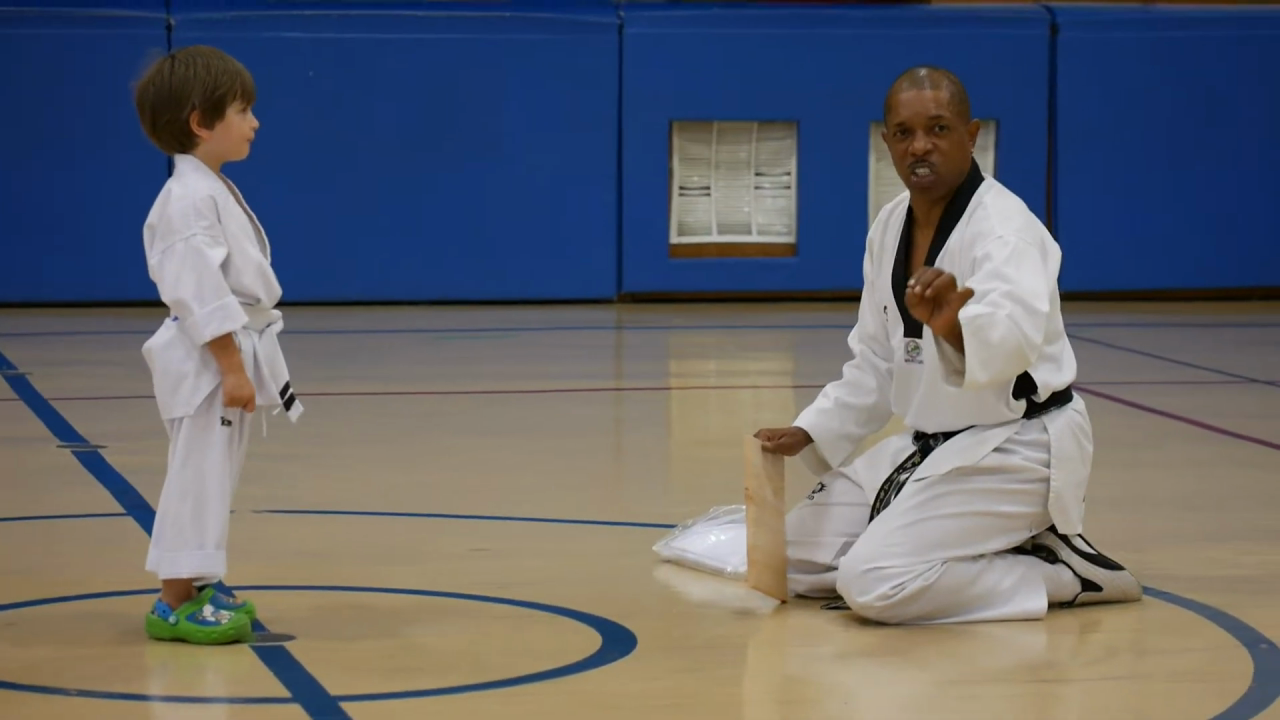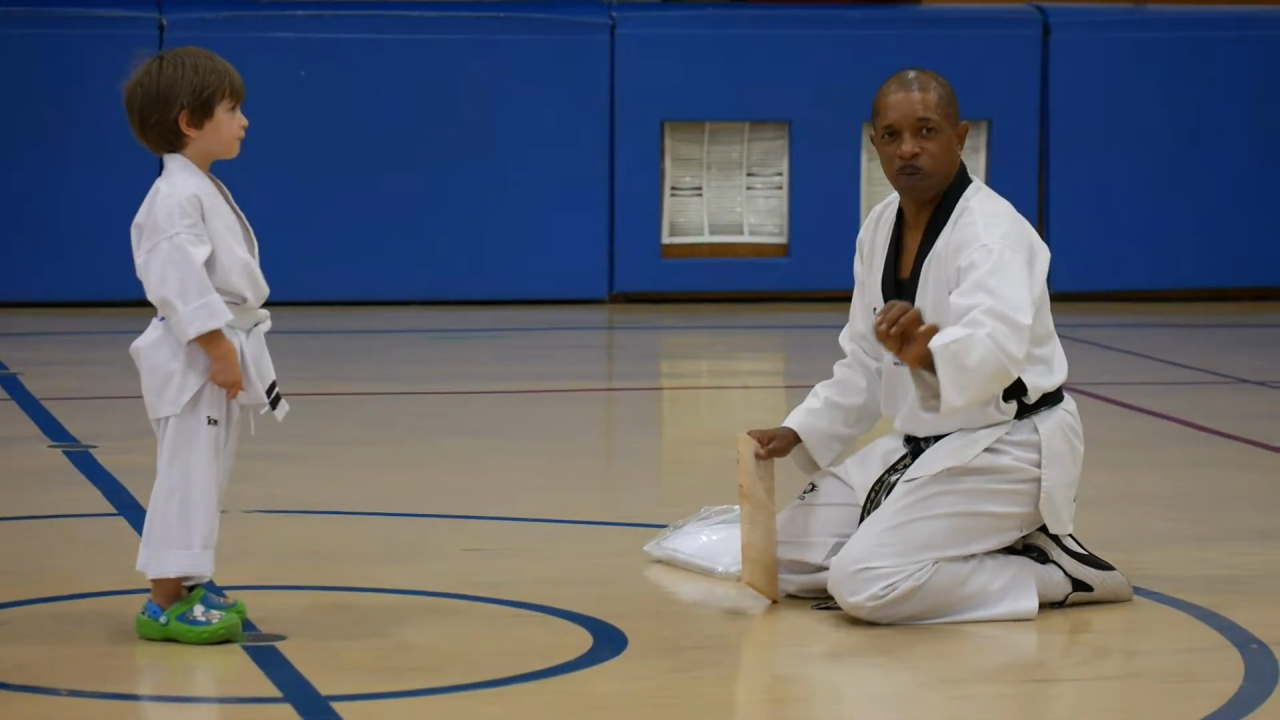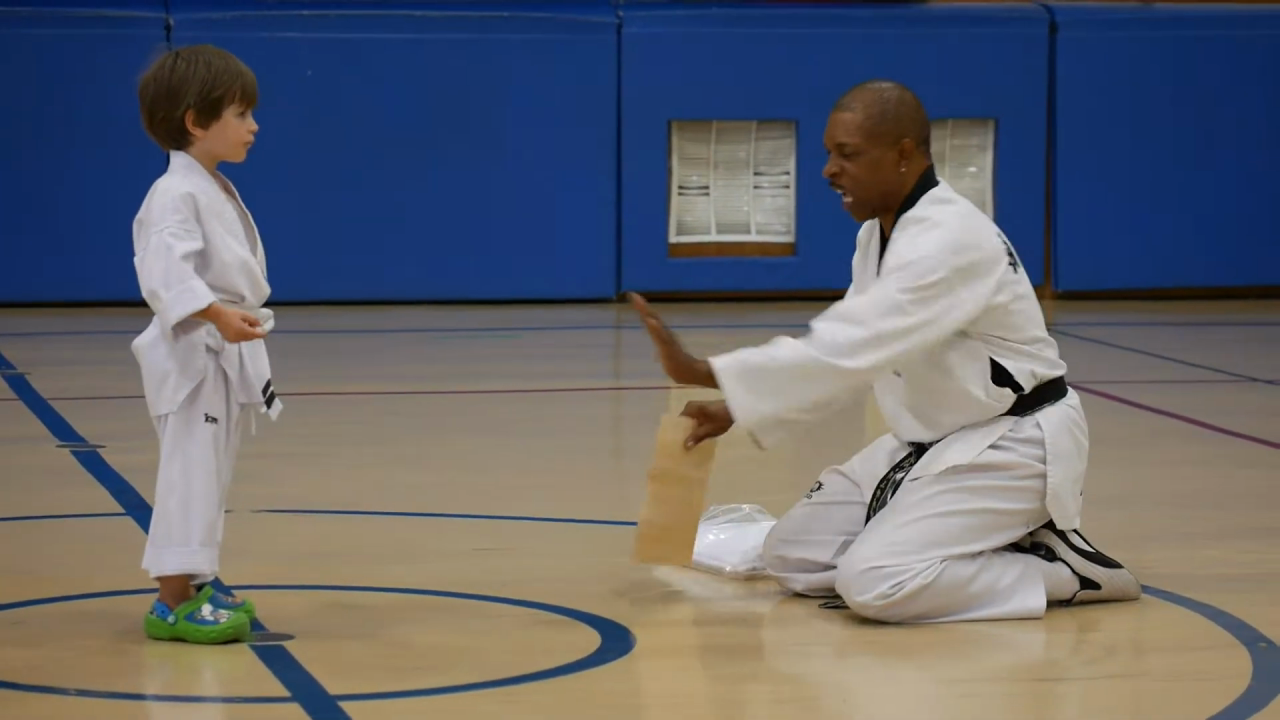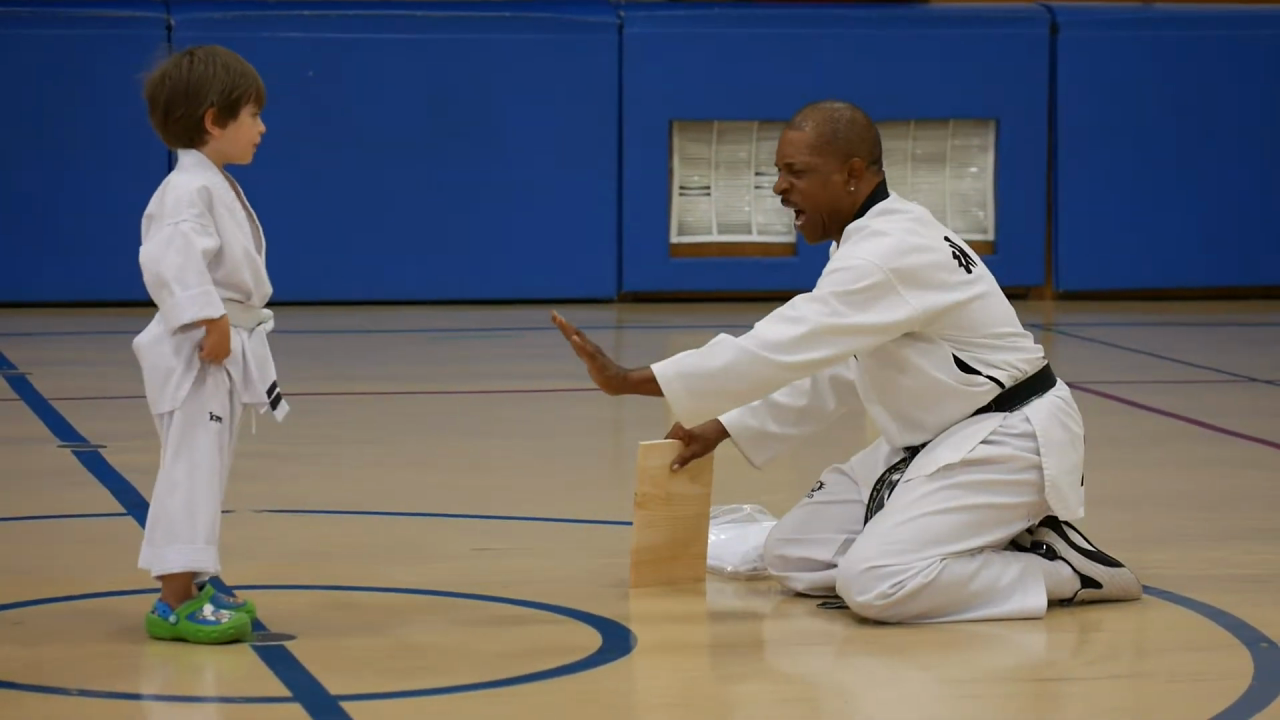
dt=0.7s
person 1, frame 1
left shoulder: (215, 190)
right shoulder: (190, 198)
right elbow: (200, 294)
right wrist: (232, 368)
left hip: (231, 358)
right hip: (208, 360)
left knee: (214, 476)
right knee: (197, 476)
left ankle: (199, 587)
right ankle: (175, 603)
person 1, frame 2
left shoulder: (205, 190)
right shoulder: (178, 197)
right elbow: (182, 287)
left wrist: (230, 352)
right wrist: (221, 353)
left hip: (219, 354)
right hip: (195, 358)
left knee: (206, 474)
right knee: (187, 475)
left ankle: (189, 587)
right ankle: (165, 603)
person 1, frame 3
left shoulder: (216, 189)
right shoulder: (177, 194)
right elbow: (163, 271)
left wrist: (237, 323)
right wrist: (218, 316)
left hip: (223, 355)
right hip: (195, 355)
left knee: (211, 473)
right knee: (190, 473)
left ankle: (196, 584)
right ankle: (173, 602)
person 1, frame 4
left shoulder: (215, 186)
right shoulder: (190, 188)
right elbow: (172, 265)
left wrist: (226, 331)
right wrist: (213, 324)
left hip: (223, 351)
right hip: (196, 353)
left knee: (207, 470)
right knee: (190, 470)
left ankle: (194, 583)
right ankle: (174, 601)
person 2, frame 1
left shoulder: (1004, 227)
right shoulder: (890, 225)
left elbow: (1013, 336)
right elbow: (875, 363)
left wrist: (953, 322)
right wrist: (807, 433)
left hip: (1016, 448)
right hip: (930, 443)
left knee: (873, 585)
right knee: (798, 558)
left ankle: (1060, 571)
right ankle: (1002, 551)
person 2, frame 2
left shoulder: (993, 233)
right shoulder: (880, 226)
left elbow: (996, 350)
right elbow: (865, 363)
left wrist: (925, 351)
right wrist: (797, 433)
left hip: (1006, 448)
right hip: (920, 444)
left knee: (863, 585)
right knee: (788, 558)
left ankle: (1050, 571)
right ankle: (997, 551)
person 2, frame 3
left shoulder: (946, 242)
right shoulder: (884, 231)
left elbow: (843, 353)
right elbow: (844, 349)
left wrist: (699, 370)
right wrist: (735, 406)
left hip: (1009, 446)
right hip: (933, 442)
left knee: (873, 585)
right knee: (794, 558)
left ankle: (1064, 570)
right ankle: (998, 546)
person 2, frame 4
left shoulder: (890, 252)
right shoulder: (873, 238)
left elbow: (780, 349)
right elbow: (826, 366)
left wrist: (628, 380)
right wrist: (722, 428)
left hip: (1005, 441)
right hip: (935, 439)
left knee: (874, 584)
right knee: (794, 558)
left ankle: (1059, 565)
right ankle: (1002, 541)
